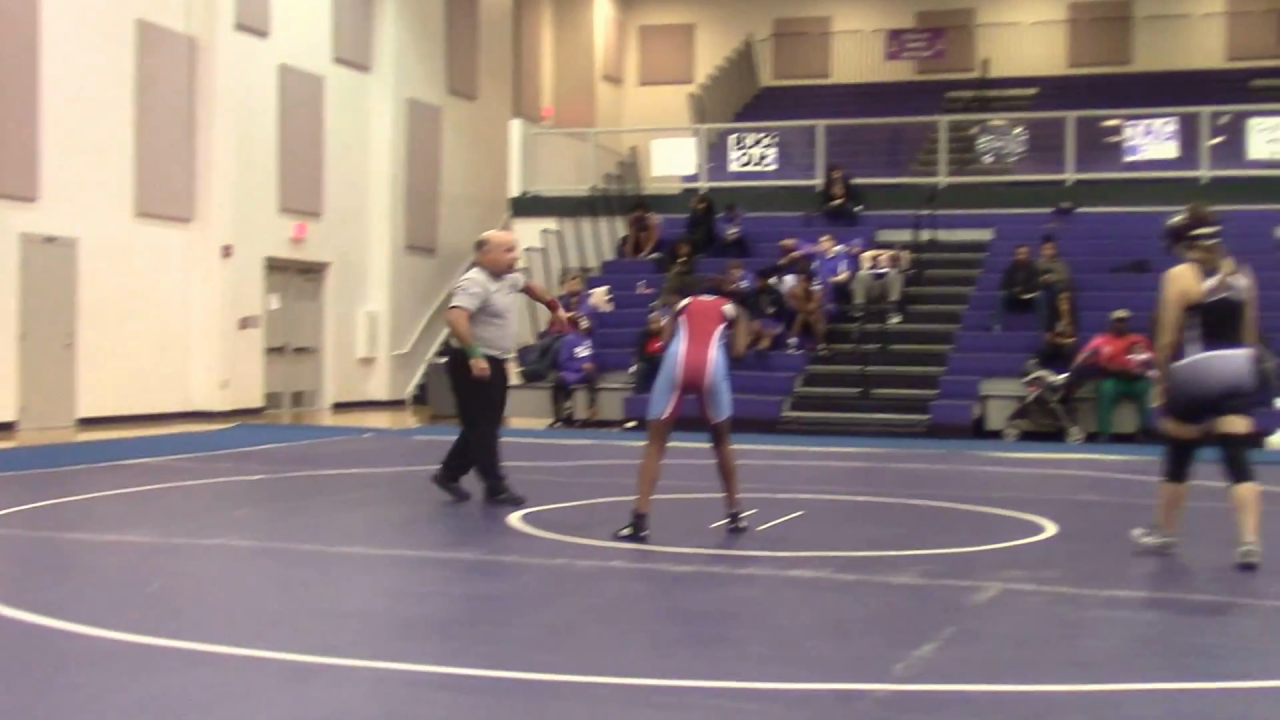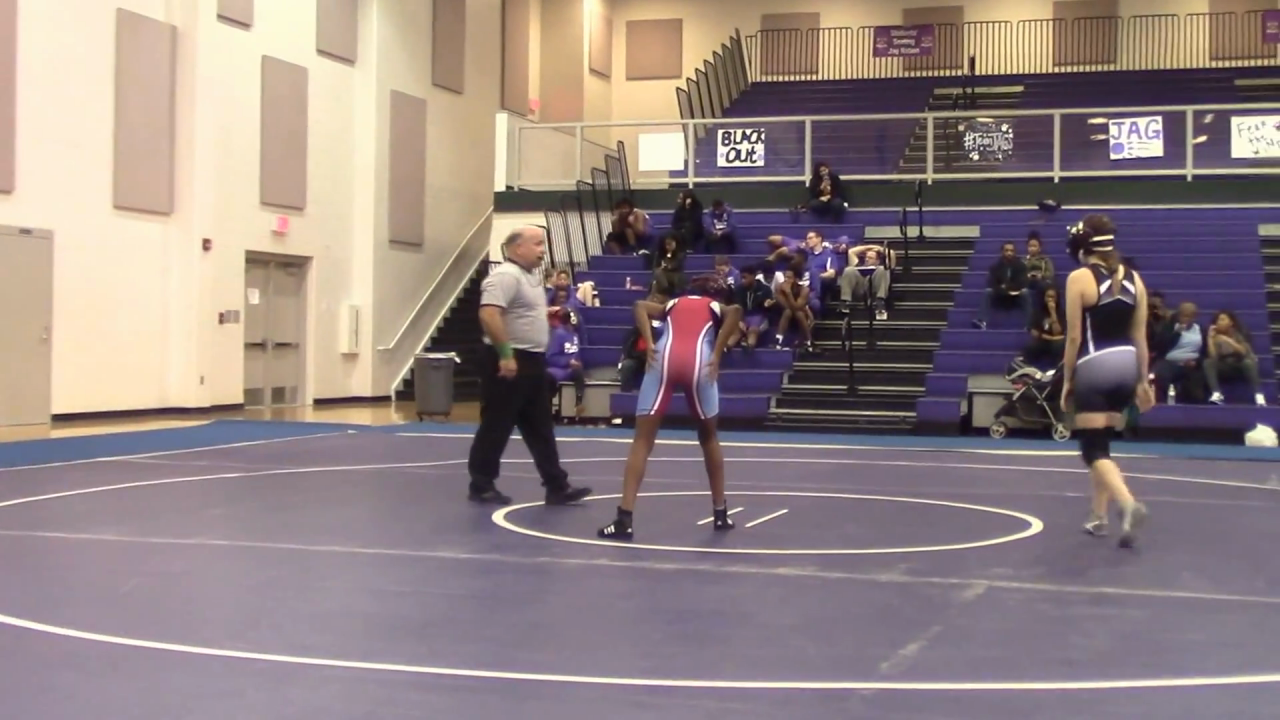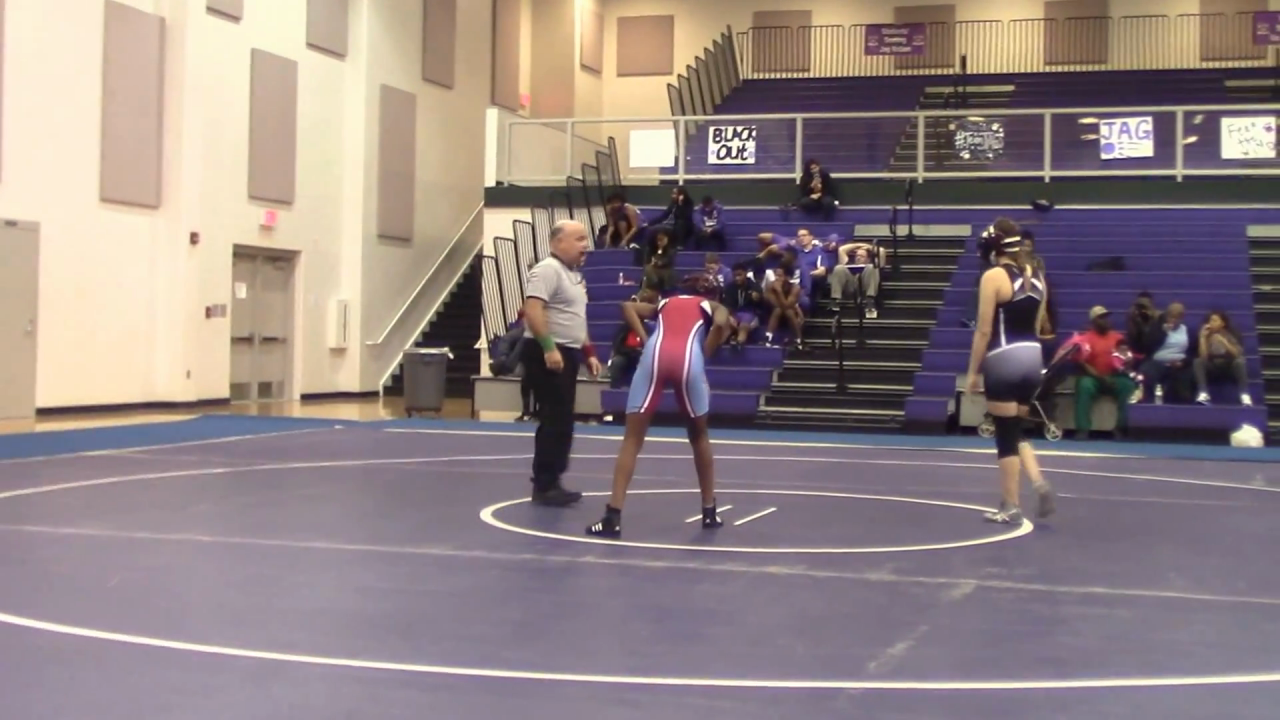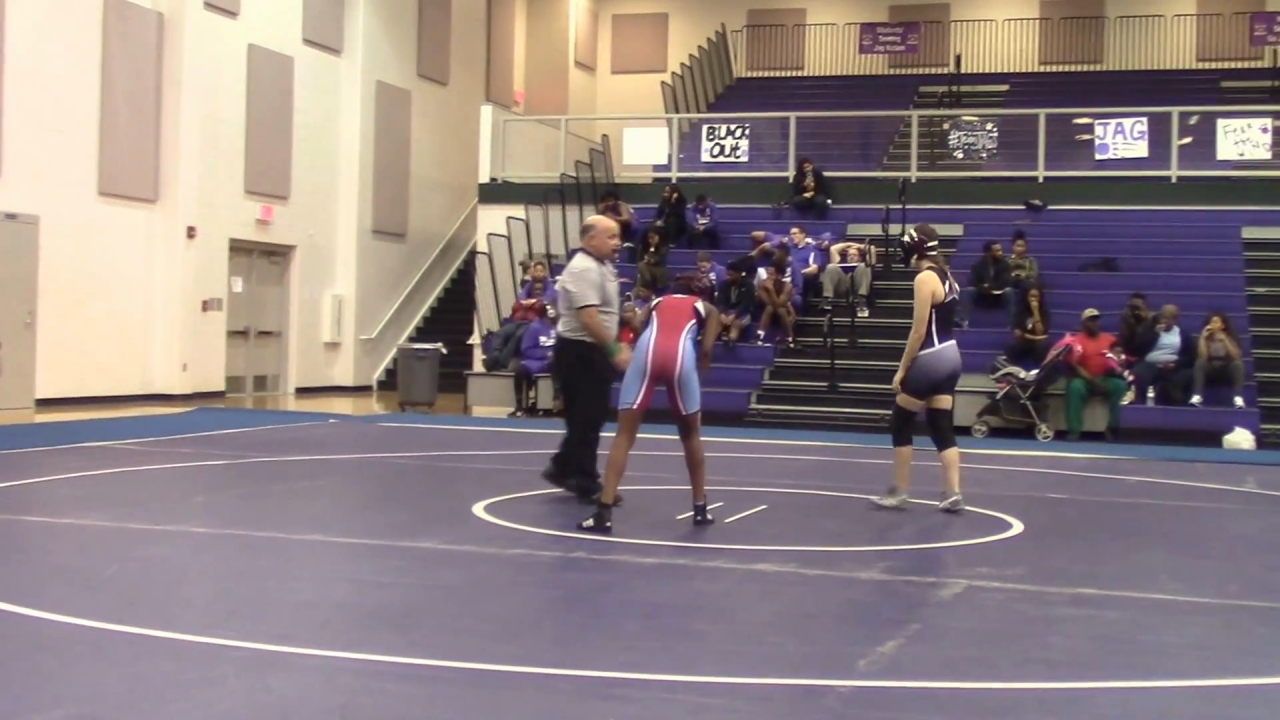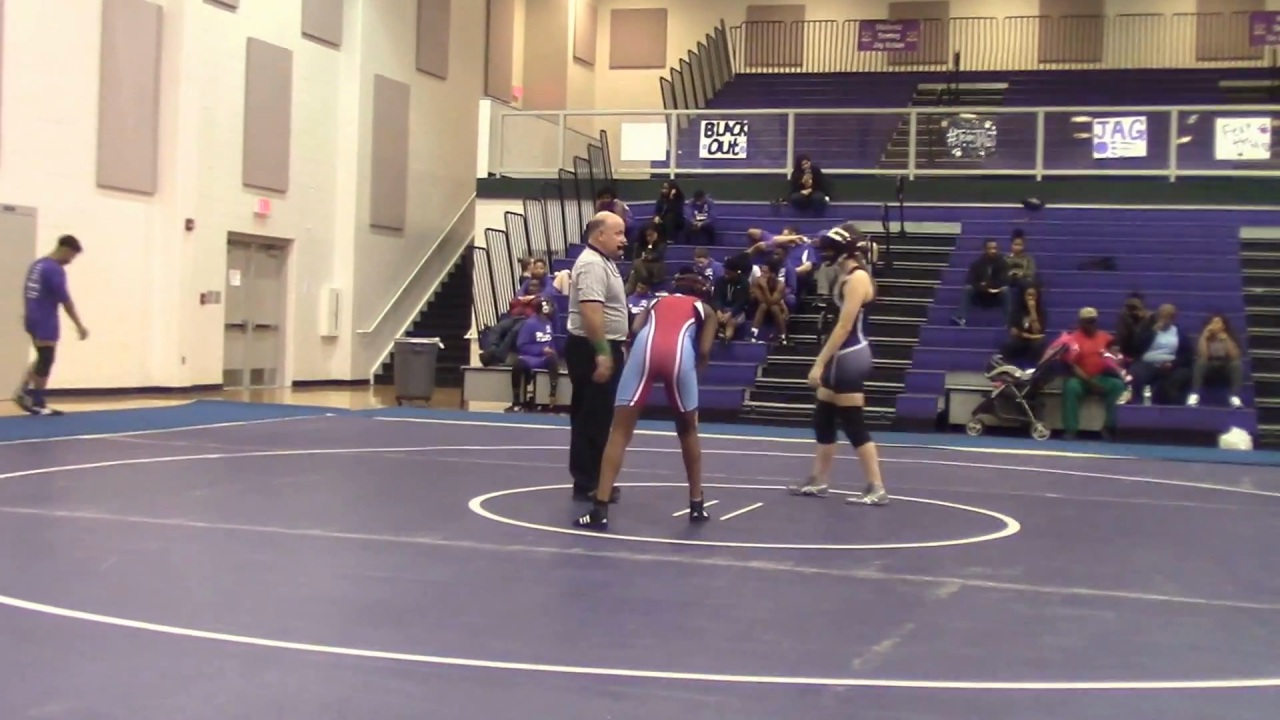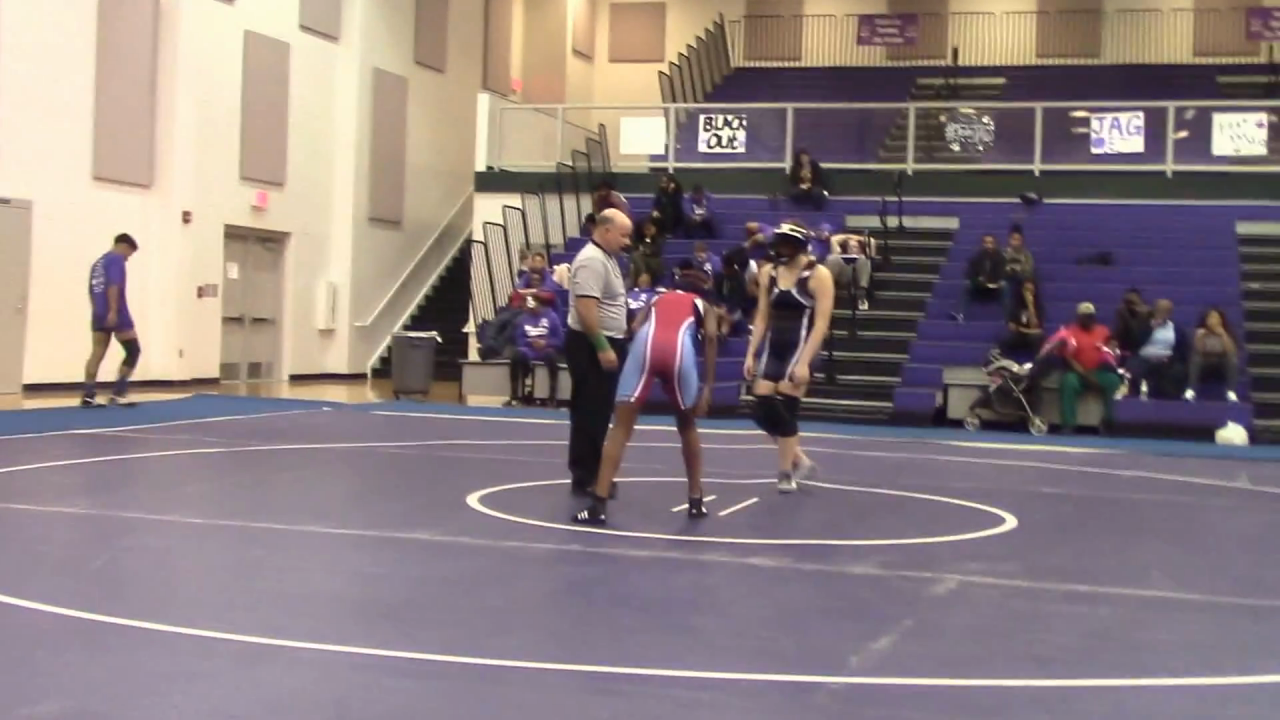
dt=0.7s
person 1, frame 1
left shoulder: (1179, 276)
right shoulder: (1240, 273)
left elbow: (1168, 338)
right elbow: (1248, 330)
left wrist: (1162, 382)
left hip: (1196, 371)
right hip: (1239, 367)
left knee: (1178, 458)
right knee: (1236, 459)
left ankle: (1164, 533)
right ankle: (1248, 542)
person 1, frame 2
left shoulder: (1079, 278)
right shoulder: (1133, 278)
left elbow: (1074, 336)
right elbow: (1140, 335)
left wrist: (1068, 381)
right wrist: (1143, 380)
left hip: (1094, 367)
right hip: (1125, 364)
left knee: (1093, 449)
right knee: (1100, 442)
left ankle: (1128, 504)
right ankle: (1098, 517)
person 1, frame 3
left shoulder: (993, 276)
right shoulder: (1035, 275)
left elbow: (984, 330)
right elbow: (1037, 325)
left wrist: (973, 372)
left hip: (1005, 359)
right hip: (1032, 357)
left knee: (1005, 435)
right knee: (1014, 432)
left ankle: (1011, 507)
right ankle: (1038, 483)
person 1, frame 4
left shoulder: (924, 278)
right shoulder: (946, 277)
left elbow: (918, 331)
left wrist: (902, 370)
left hip: (930, 359)
right hip: (951, 356)
left knee: (901, 424)
right knee: (942, 429)
left ankle: (899, 491)
right ankle: (953, 493)
person 1, frame 5
left shoulder: (858, 279)
right shoulder: (846, 277)
left elbow: (845, 326)
left wrist: (819, 363)
right wrist: (824, 361)
left hip: (851, 357)
right hip: (841, 356)
left knee: (853, 425)
right knee: (823, 419)
left ankle: (876, 489)
right ankle: (818, 480)
person 1, frame 6
left shoulder: (818, 274)
right shoulder: (768, 272)
left elbow: (821, 323)
right elbow: (762, 317)
left wrist: (805, 362)
right wrist: (751, 354)
left hip: (799, 349)
right hip: (773, 349)
left knee: (783, 411)
right knee: (762, 412)
left ankle: (787, 473)
right ankle: (800, 461)
person 2, frame 1
left shoulder: (508, 278)
right shoulder: (473, 282)
left elbow: (530, 287)
right elbow: (455, 318)
left wrist: (554, 306)
right wrist: (474, 356)
left hip: (495, 364)
right hip: (471, 364)
left knee: (486, 425)
right knee: (484, 427)
left ankle: (449, 473)
right ankle: (495, 487)
person 2, frame 2
left shoulder: (532, 275)
right shoulder: (505, 275)
right elbow: (488, 315)
right wrist: (505, 354)
left hip: (533, 359)
right hip: (506, 361)
left knee: (541, 427)
right knee: (496, 426)
left ankle: (557, 486)
right ankle: (481, 485)
person 2, frame 3
left shoulder: (574, 274)
right shoulder: (547, 270)
right elbow: (533, 310)
left wrist: (589, 353)
right wrist: (549, 348)
left hip: (567, 354)
right hip: (546, 355)
left knee: (555, 420)
right knee: (559, 419)
left ankle: (548, 484)
right ankle: (547, 485)
person 2, frame 4
left shoulder: (603, 266)
right shoulder: (584, 270)
right elbow: (589, 318)
left wrist: (619, 344)
right wrist: (614, 351)
left hip: (592, 352)
right hip: (581, 351)
left knee: (588, 418)
right knee: (586, 420)
left ankle: (561, 468)
right ankle: (587, 486)
person 2, frame 5
left shoulder: (606, 262)
right shoulder: (592, 264)
right elbow: (591, 313)
left wrist: (617, 348)
right wrist: (602, 353)
left hip: (606, 349)
right hip: (594, 351)
left knee: (599, 416)
right knee: (592, 417)
left ankle: (592, 479)
right ankle: (586, 483)
person 2, frame 6
left shoulder: (606, 258)
right shoulder: (592, 260)
right elbow: (586, 309)
left wrist: (612, 345)
right wrist: (603, 348)
left hip: (606, 345)
right hip: (592, 346)
left knee: (598, 413)
right knee: (590, 413)
left ankle: (591, 473)
right ankle: (584, 478)
person 3, frame 1
left shoulder: (685, 303)
right shoulder: (734, 310)
left elbow: (666, 342)
right elbow: (738, 351)
left hip: (676, 362)
right hip: (711, 366)
left knee: (655, 444)
right knee: (722, 443)
left ankle: (640, 522)
right ankle: (734, 515)
person 3, frame 2
left shoulder: (673, 304)
right shoulder: (718, 307)
left elbow: (641, 306)
right elbow: (735, 310)
left wrist: (649, 344)
right wrist: (717, 354)
left hip: (665, 359)
right hip: (698, 361)
left knee: (642, 442)
right knee: (709, 439)
left ankle: (624, 520)
right ankle: (721, 514)
person 3, frame 3
left shoulder: (664, 303)
right shoulder: (713, 306)
left elbow: (628, 306)
right elbow: (720, 326)
left wrist: (645, 341)
right wrist: (703, 358)
left hip: (655, 355)
right hip: (688, 358)
left knee: (632, 440)
right knee: (699, 437)
left ankle: (613, 517)
right ankle: (709, 511)
person 3, frame 4
left shoulder: (658, 302)
right shoulder: (707, 308)
left elbow: (636, 322)
right elbow: (705, 349)
right wrist: (697, 373)
left hip: (648, 350)
right hip: (681, 354)
left knee: (624, 435)
right knee: (690, 435)
left ankle: (603, 513)
right ankle: (700, 508)
person 3, frame 5
left shoulder: (658, 301)
right shoulder: (705, 309)
left elbow: (636, 329)
right elbow: (704, 350)
right wrist: (692, 374)
left hip: (647, 346)
right hip: (679, 350)
left knee: (620, 431)
right knee: (688, 431)
left ankle: (600, 509)
right ankle: (697, 504)
person 3, frame 6
left shoulder: (659, 299)
right shoulder: (703, 306)
right elbow: (710, 337)
left wrist: (656, 377)
right wrist: (707, 386)
left hip: (647, 343)
right hip: (679, 347)
left knee: (620, 428)
right knee: (687, 428)
left ankle: (598, 505)
right ankle: (696, 501)
